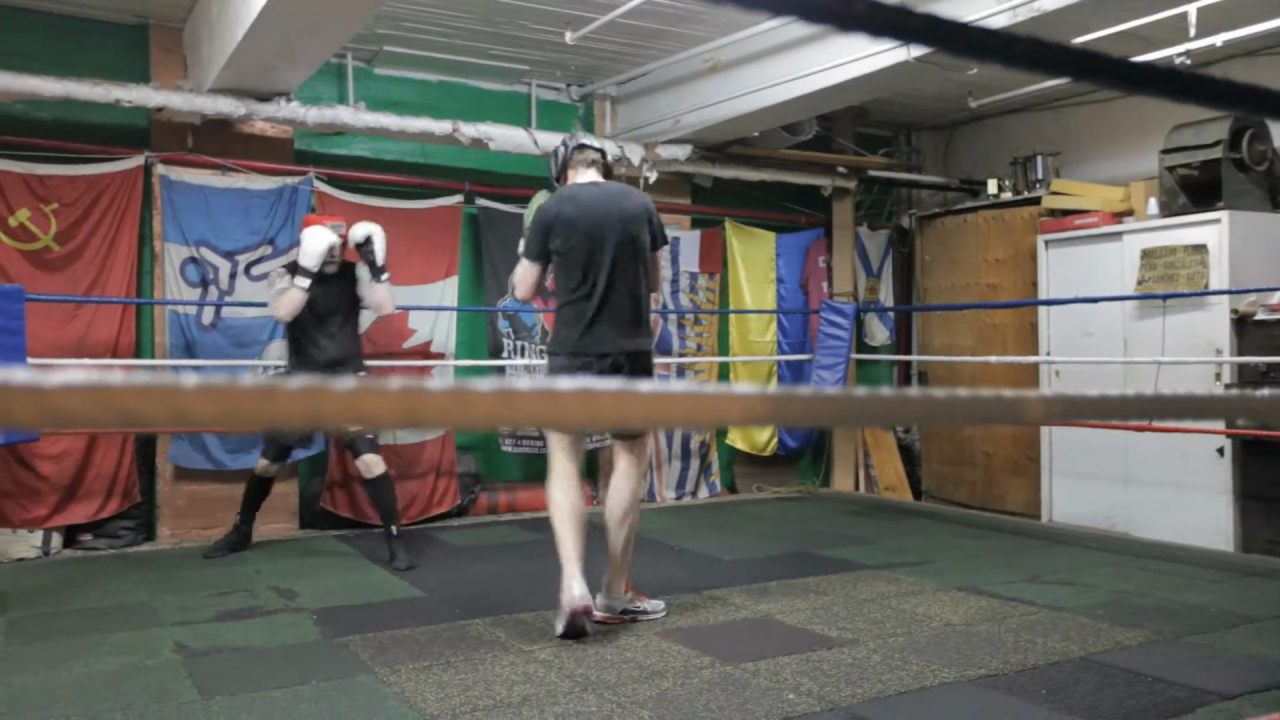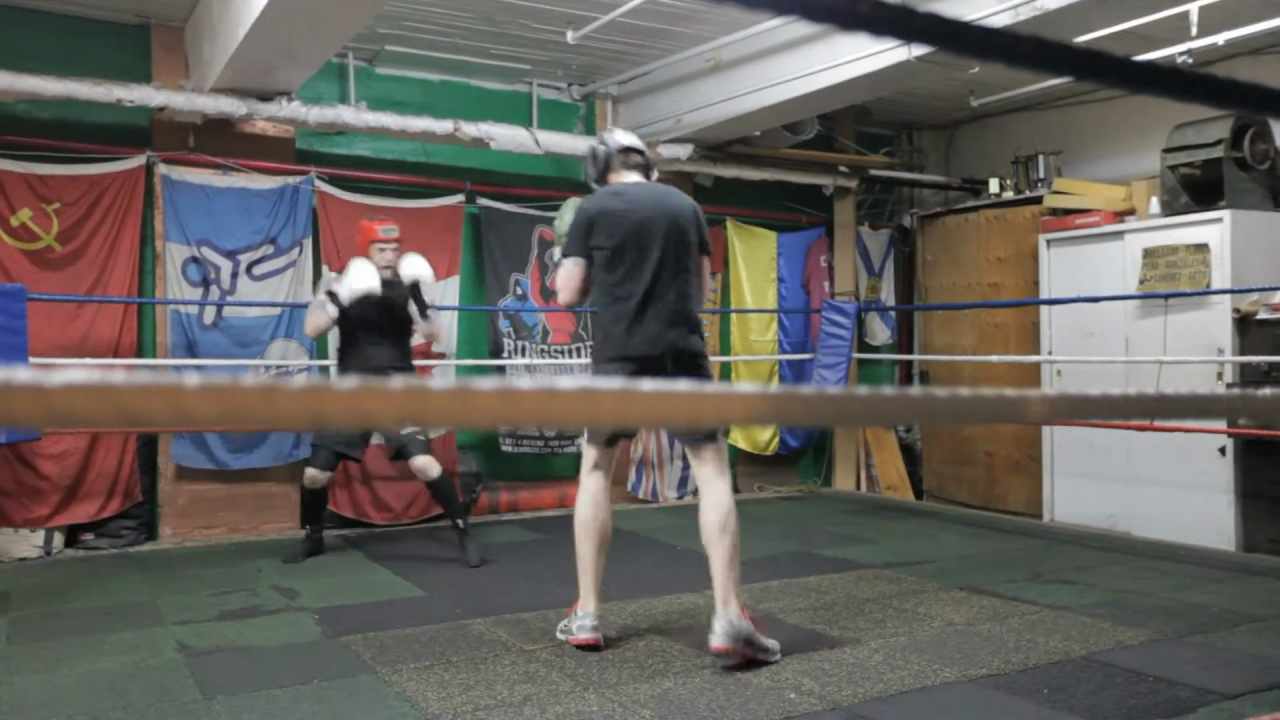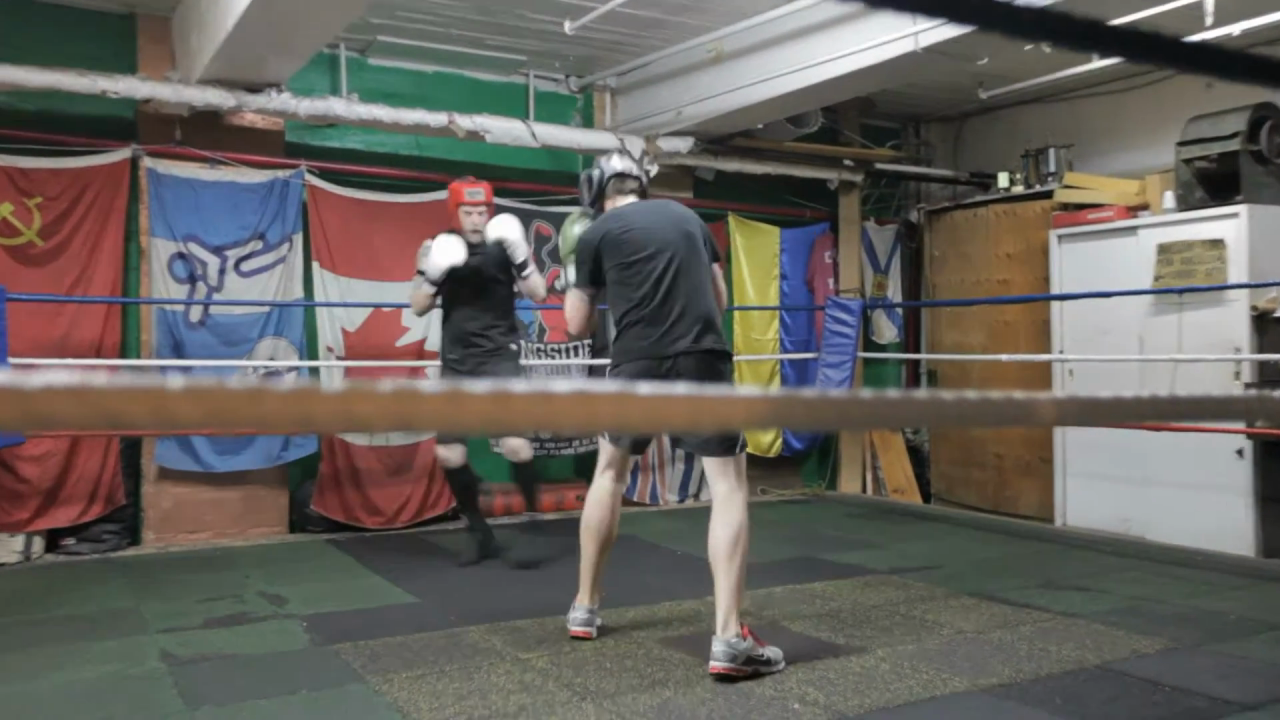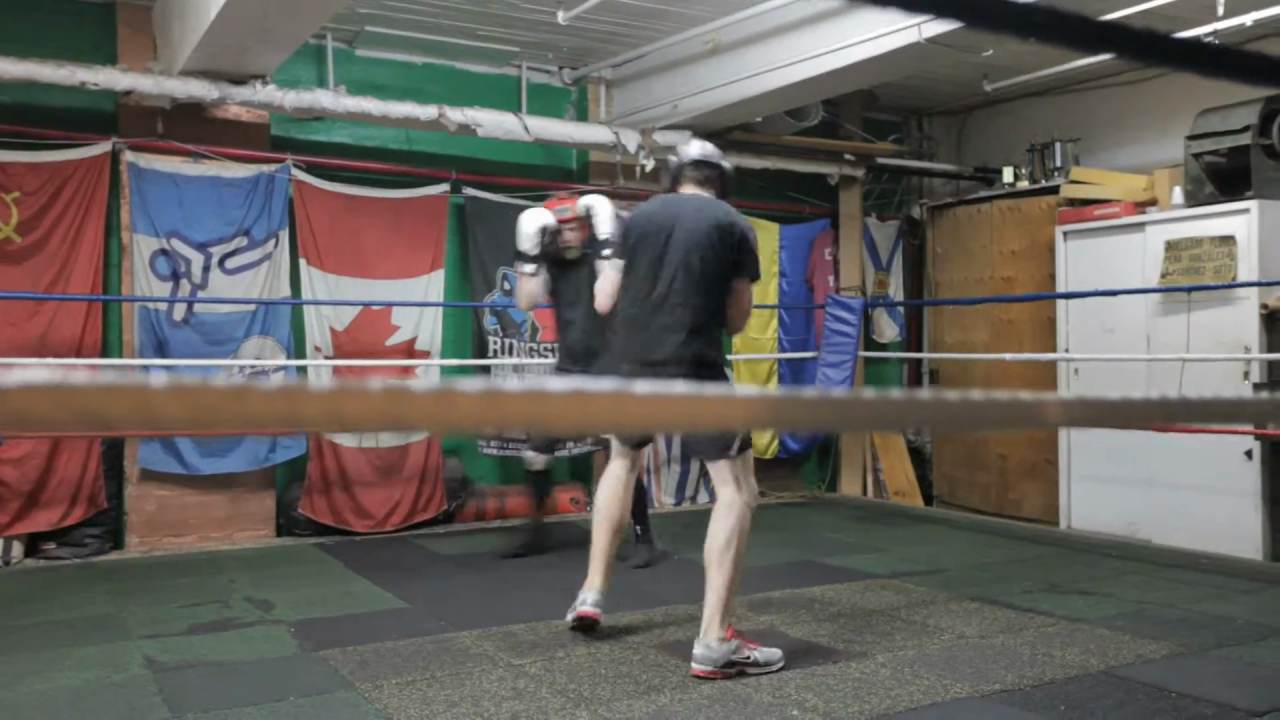
dt=0.4s
person 1, frame 1
left shoulder: (550, 211)
right shoulder: (640, 203)
left elbow: (524, 293)
left hip: (574, 351)
right hip: (632, 349)
left knee: (564, 465)
right knee: (629, 464)
left ankle: (574, 589)
right ankle: (614, 594)
person 1, frame 2
left shoulder: (594, 208)
right shoulder: (686, 206)
left elbow: (567, 295)
left wrist: (570, 253)
left hip: (619, 357)
right hip: (683, 354)
left knee: (595, 472)
right knee: (714, 477)
left ankle: (586, 613)
right ankle: (729, 619)
person 1, frame 3
left shoulder: (594, 235)
right shoulder: (687, 217)
left elbow: (576, 323)
right elbow: (720, 300)
left wrist: (575, 269)
left hip: (637, 366)
right hip: (704, 361)
left knee: (609, 472)
right knee: (730, 490)
left ankle: (584, 607)
right ankle: (730, 636)
person 1, frame 4
left shoulder: (640, 216)
right shoulder: (736, 228)
left elbow: (604, 301)
right elbow: (737, 321)
left hip: (627, 364)
right hip: (692, 369)
left knee: (623, 463)
right knee: (737, 492)
left ankle: (592, 593)
right ankle: (714, 639)
person 2, frame 1
left shoulder: (354, 273)
right shoulder: (288, 273)
left elbow: (385, 309)
right elbow: (284, 312)
left wrist: (376, 265)
right wrist: (306, 269)
left knee: (369, 460)
right knee: (267, 462)
left ankle: (394, 541)
right ankle: (240, 531)
person 2, frame 2
left shoulder: (409, 285)
right shoulder: (339, 284)
left elbow: (430, 334)
right elbow: (312, 329)
left wrist: (420, 298)
right wrist: (341, 297)
left knee: (424, 463)
right knee: (315, 474)
left ankle: (464, 535)
right ankle: (313, 538)
person 2, frame 3
left shoulder: (505, 245)
right shoulder: (436, 249)
left elbow: (538, 292)
right elbow: (416, 306)
left wrist: (521, 258)
right wrist: (433, 273)
left hip: (500, 355)
right hip: (457, 360)
left knee: (513, 442)
right knee: (449, 453)
right ankle: (481, 536)
person 2, frame 4
left shoulder: (604, 254)
right shoulder: (549, 260)
right elbow: (526, 302)
left wrist: (605, 241)
right wrist: (527, 253)
right hip: (570, 370)
right knee: (535, 451)
left ankle: (644, 539)
right ankle: (537, 529)
